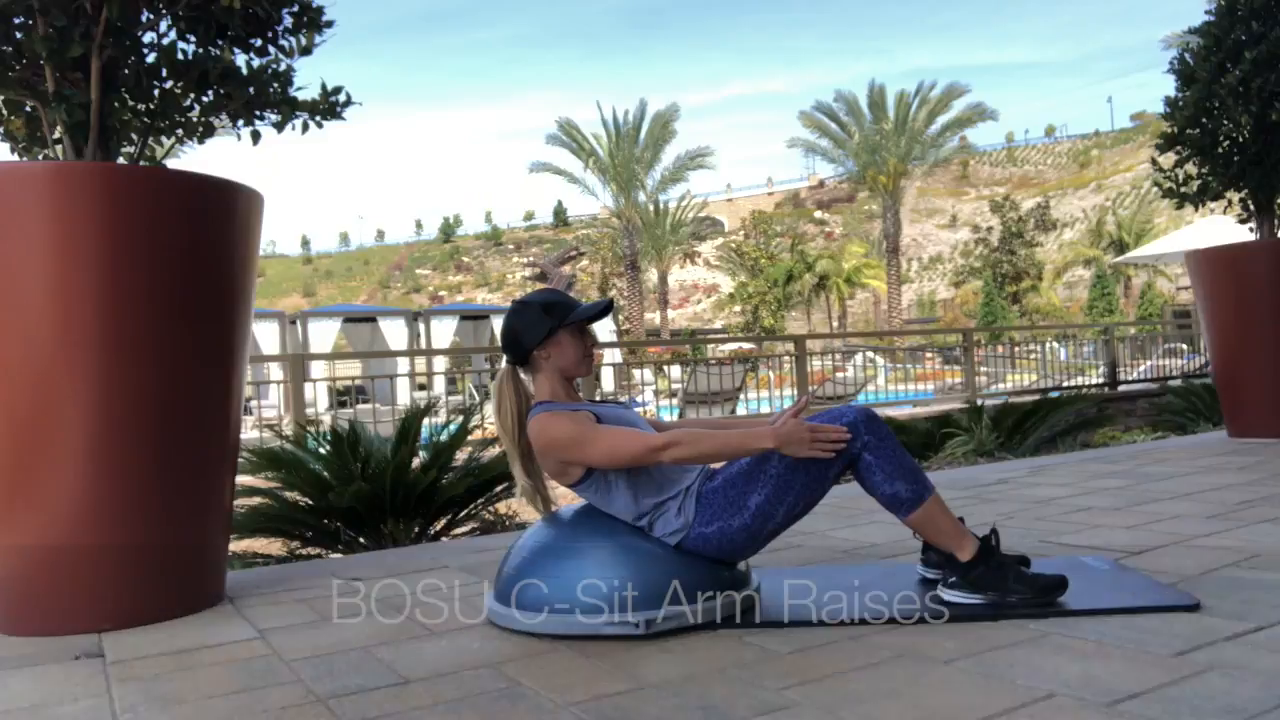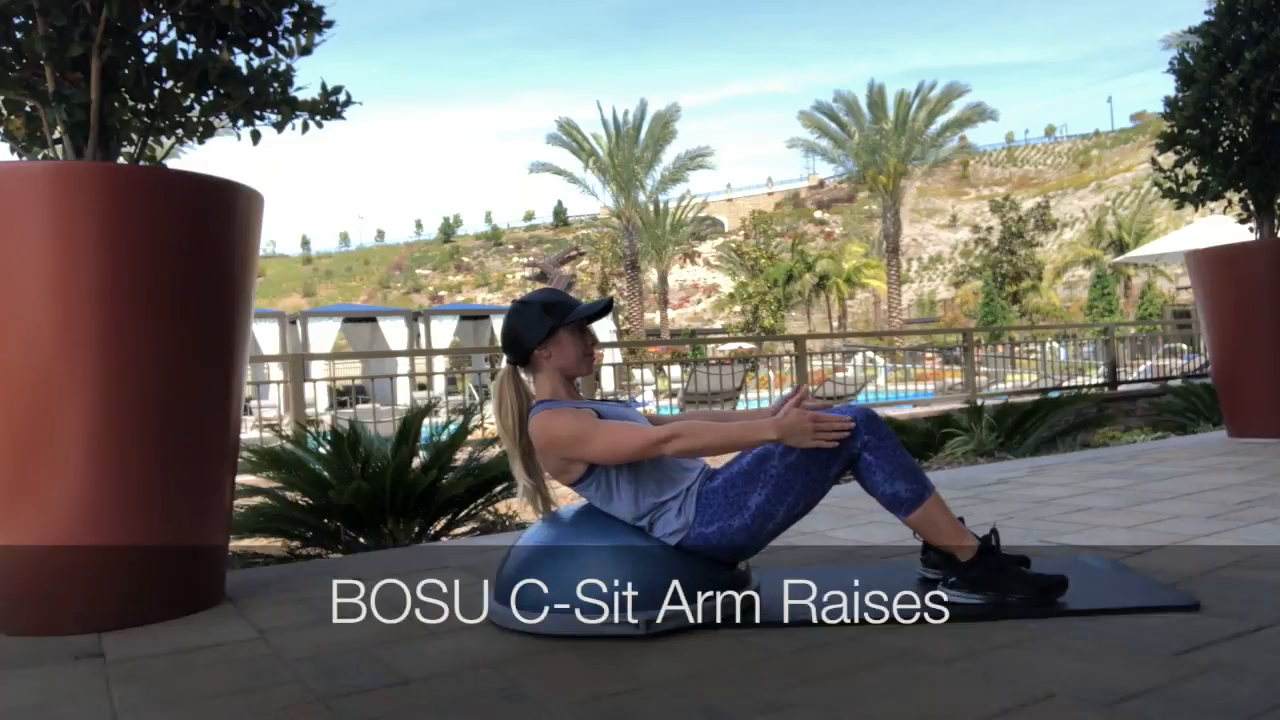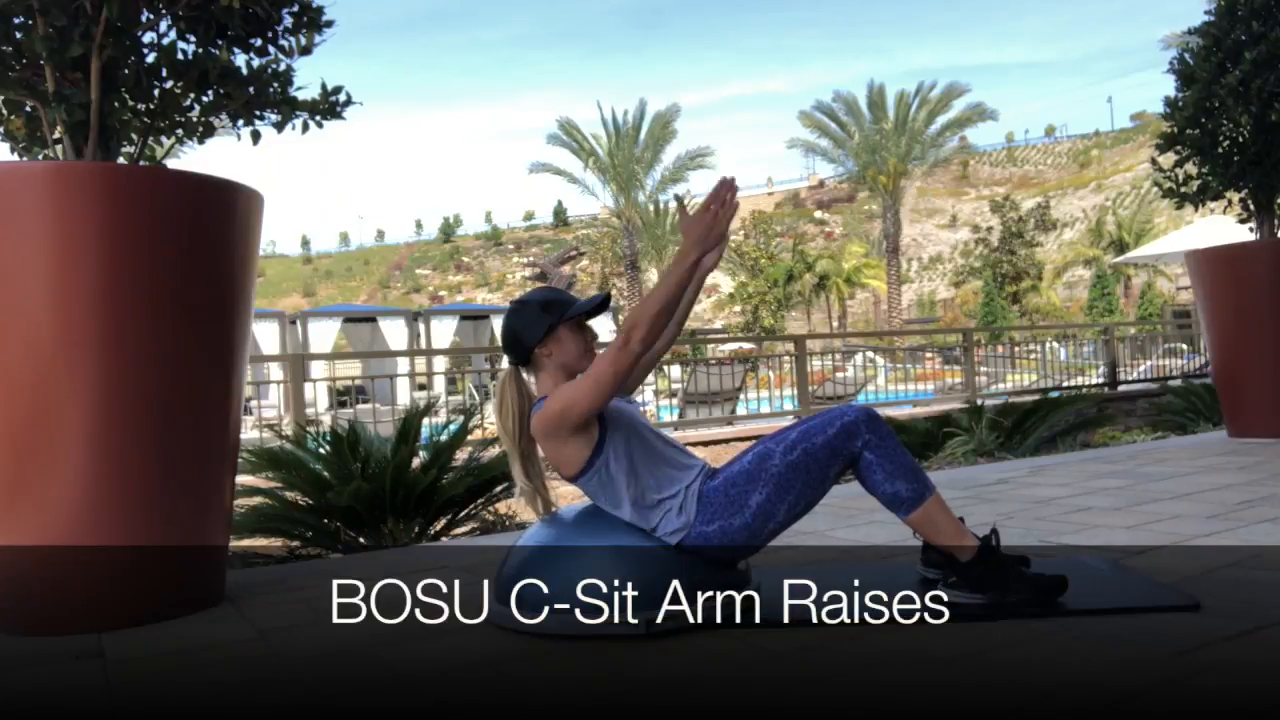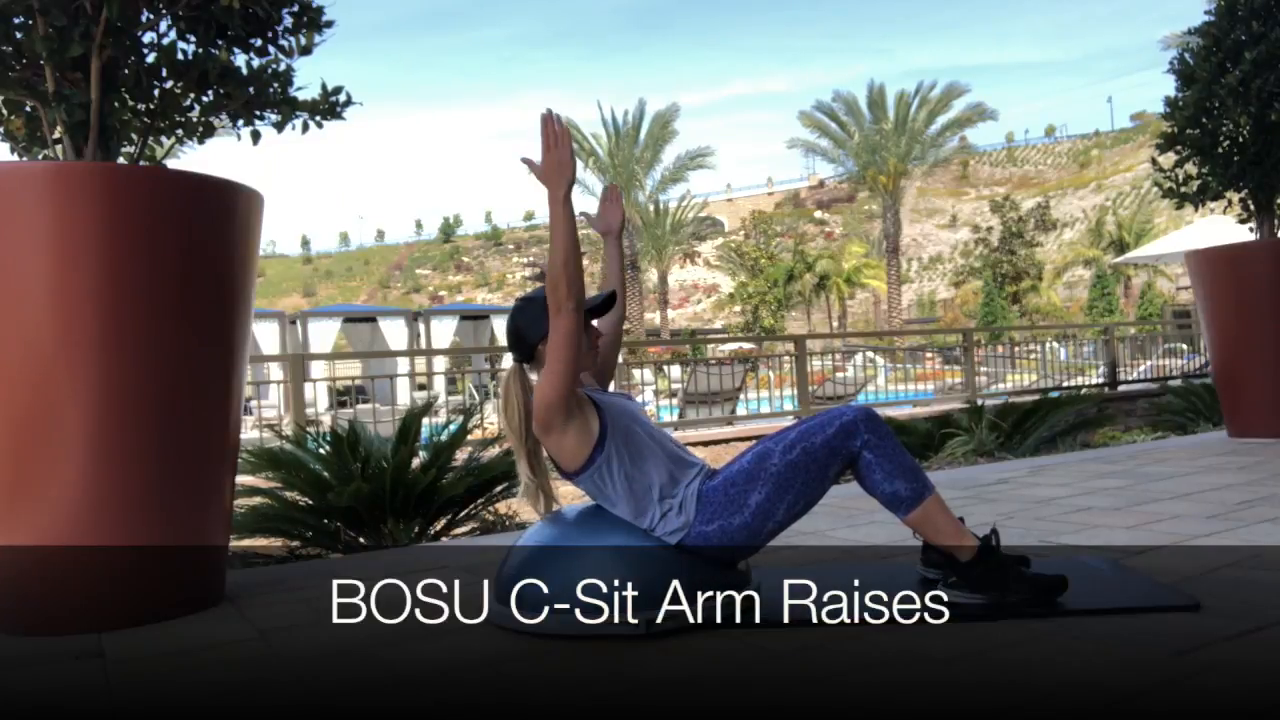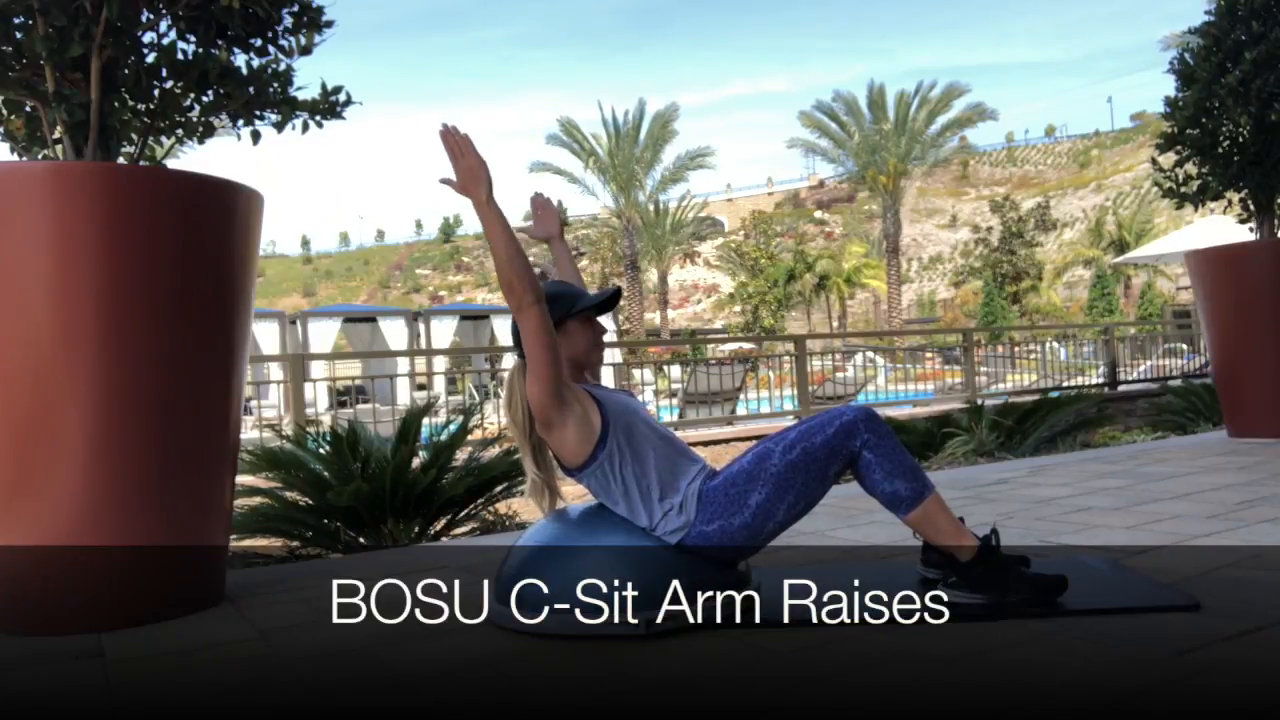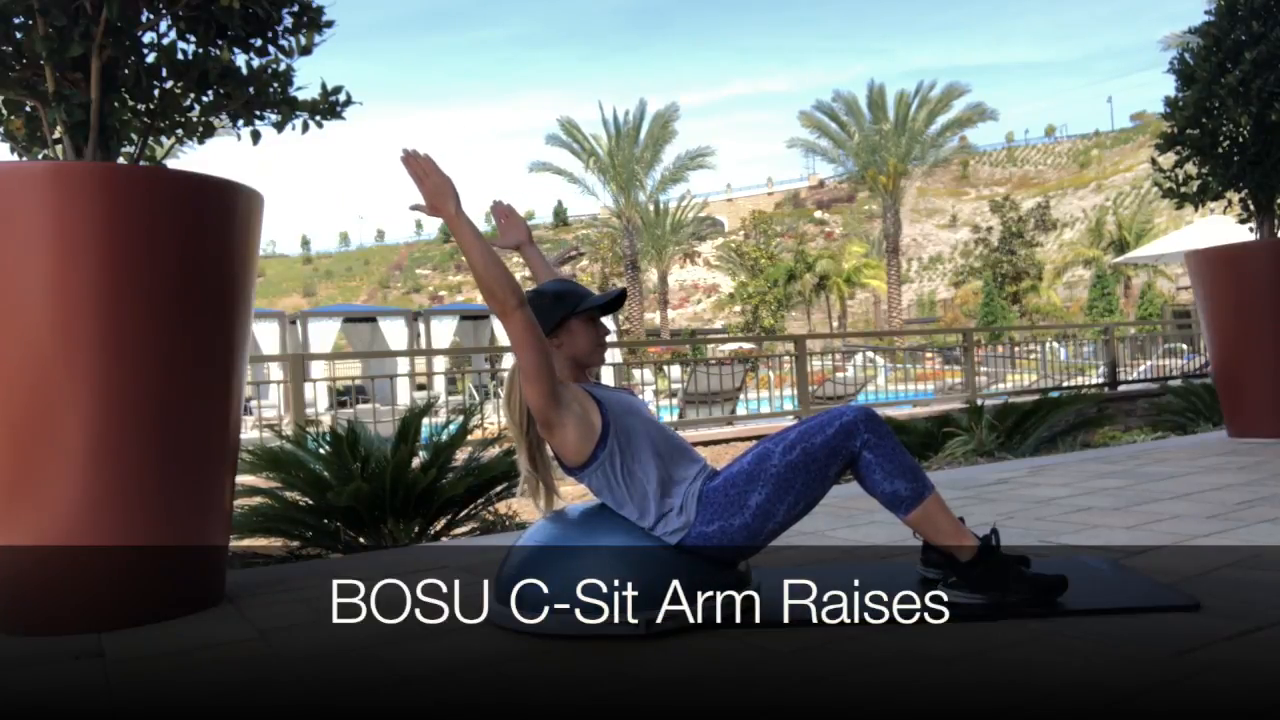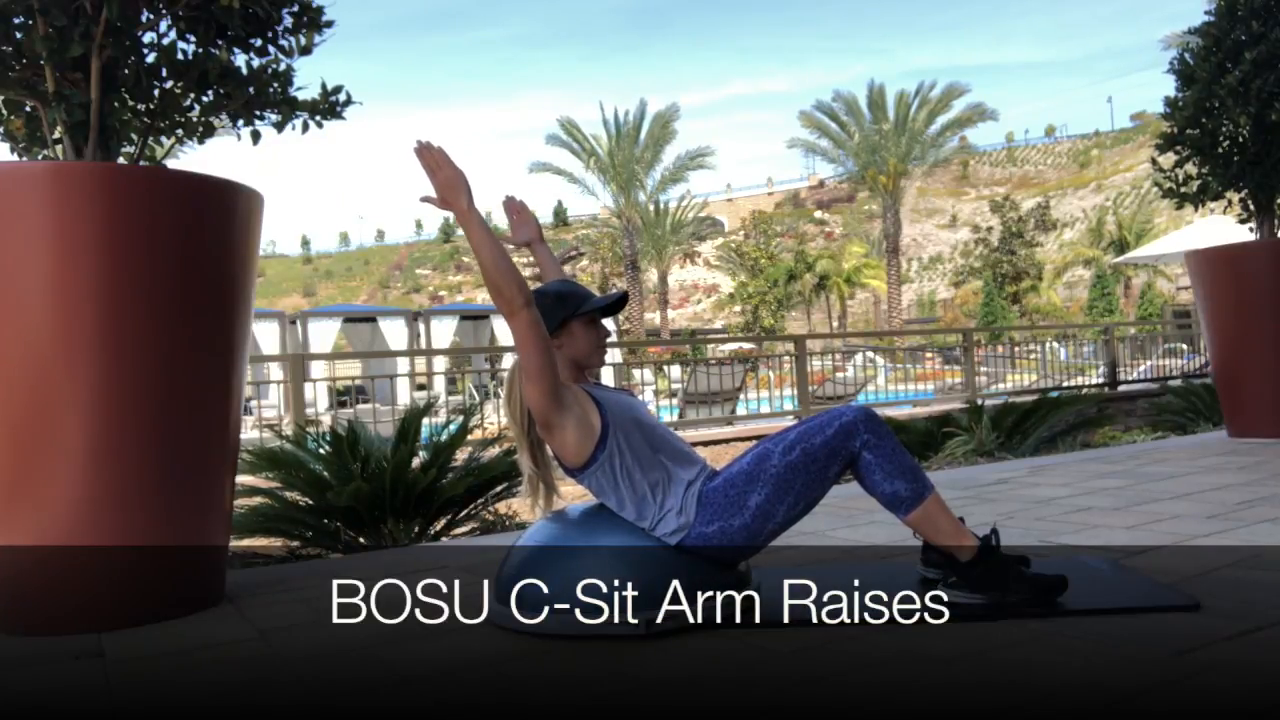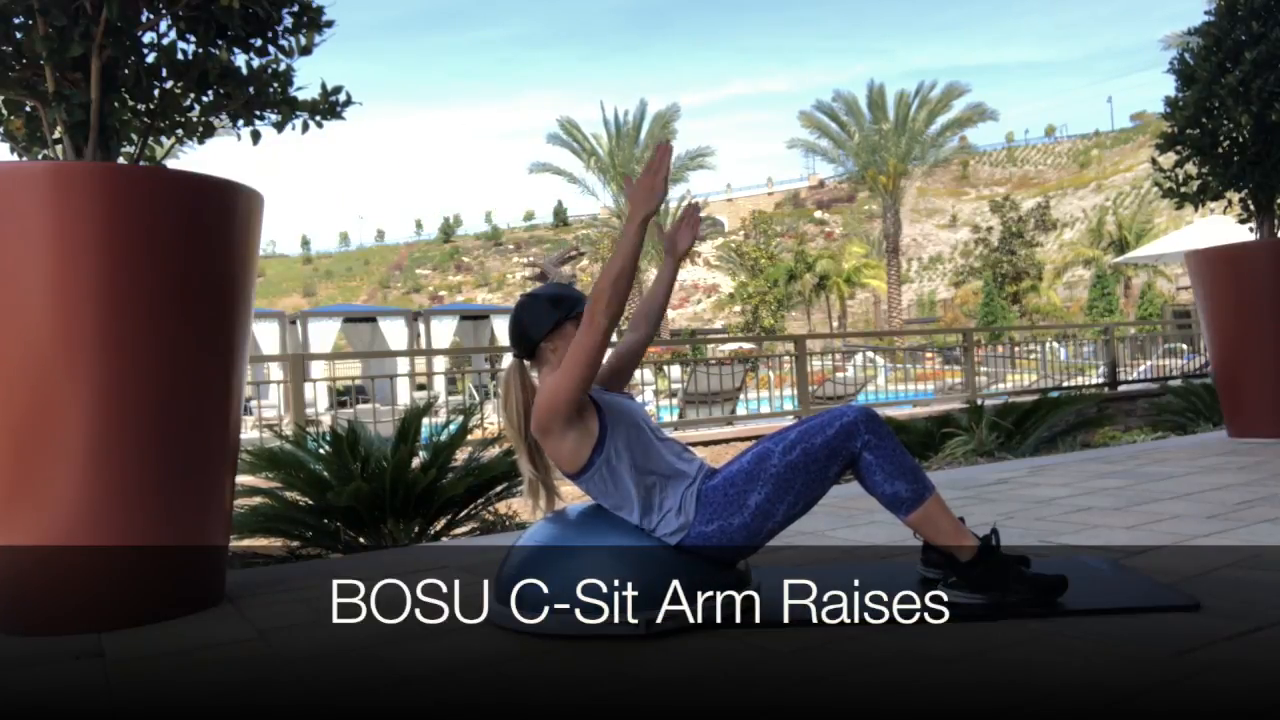
dt=0.3s
person 1, frame 1
left shoulder: (582, 412)
right shoulder: (549, 428)
left elbow: (676, 426)
right elbow: (663, 449)
left wrist: (765, 424)
right wrist: (770, 440)
left hip: (707, 502)
right hip: (701, 522)
left knee: (852, 427)
right knee: (855, 428)
left ankle: (951, 551)
right ankle: (973, 564)
person 1, frame 2
left shoulder: (584, 412)
right shoulder: (551, 426)
left elbow: (685, 429)
right elbow: (664, 438)
left wrist: (768, 415)
right wrist: (781, 425)
left hip: (709, 498)
right hip: (702, 523)
left knee: (854, 426)
right knee: (856, 430)
left ankle: (952, 552)
right ankle: (974, 564)
person 1, frame 3
left shoulder: (591, 398)
right shoulder: (554, 419)
left elbow: (656, 341)
right elbow: (630, 343)
left wrist: (701, 268)
right wrist: (688, 252)
left hip: (709, 510)
right hip: (702, 527)
left knee: (855, 427)
right knee: (858, 429)
left ankle: (953, 554)
right ankle: (972, 564)
person 1, frame 4
left shoulder: (585, 394)
right shoulder: (554, 412)
left elbow: (611, 314)
right elbow: (562, 310)
left wrist: (612, 238)
right wrist: (561, 193)
left hip: (710, 506)
right hip: (702, 524)
left knee: (853, 427)
right knee: (857, 427)
left ankle: (953, 551)
right ankle: (972, 564)
person 1, frame 5
left shoulder: (581, 392)
right shoulder: (555, 407)
left elbow: (576, 307)
right elbow: (528, 302)
left wrist: (555, 240)
right wrist: (483, 198)
left hip: (707, 506)
right hip: (705, 522)
left knee: (853, 426)
right knee: (856, 427)
left ankle: (952, 550)
right ankle: (971, 562)
person 1, frame 6
left shoulder: (581, 393)
right shoulder: (554, 407)
left elbow: (559, 306)
right elbow: (513, 309)
left wrist: (526, 246)
right wrist: (453, 213)
left hip: (710, 506)
right hip: (708, 521)
left knee: (853, 426)
right knee: (858, 427)
left ankle: (953, 551)
right ankle: (973, 563)
person 1, frame 7
left shoulder: (581, 395)
right shoulder: (556, 409)
left elbow: (566, 309)
right elbow: (519, 307)
left wrist: (537, 243)
right wrist: (464, 207)
left hip: (711, 507)
right hip: (706, 522)
left knee: (851, 427)
right knee: (856, 427)
left ankle: (956, 553)
right ankle: (972, 562)
person 1, frame 8
left shoulder: (586, 400)
right shoulder: (553, 409)
left elbow: (640, 334)
right elbow: (596, 323)
left wrist: (672, 261)
right wrist: (636, 220)
left hip: (710, 504)
right hip: (705, 522)
left knee: (854, 427)
right knee: (858, 428)
left ankle: (953, 554)
right ankle: (973, 566)
